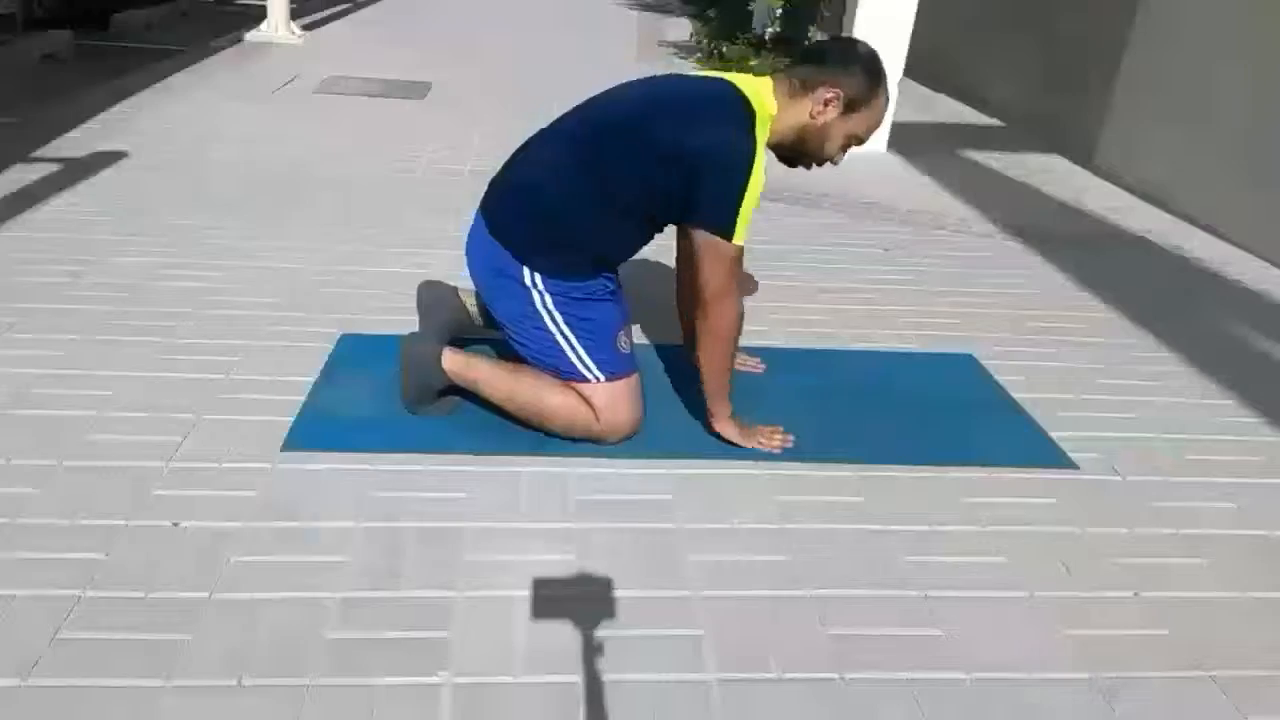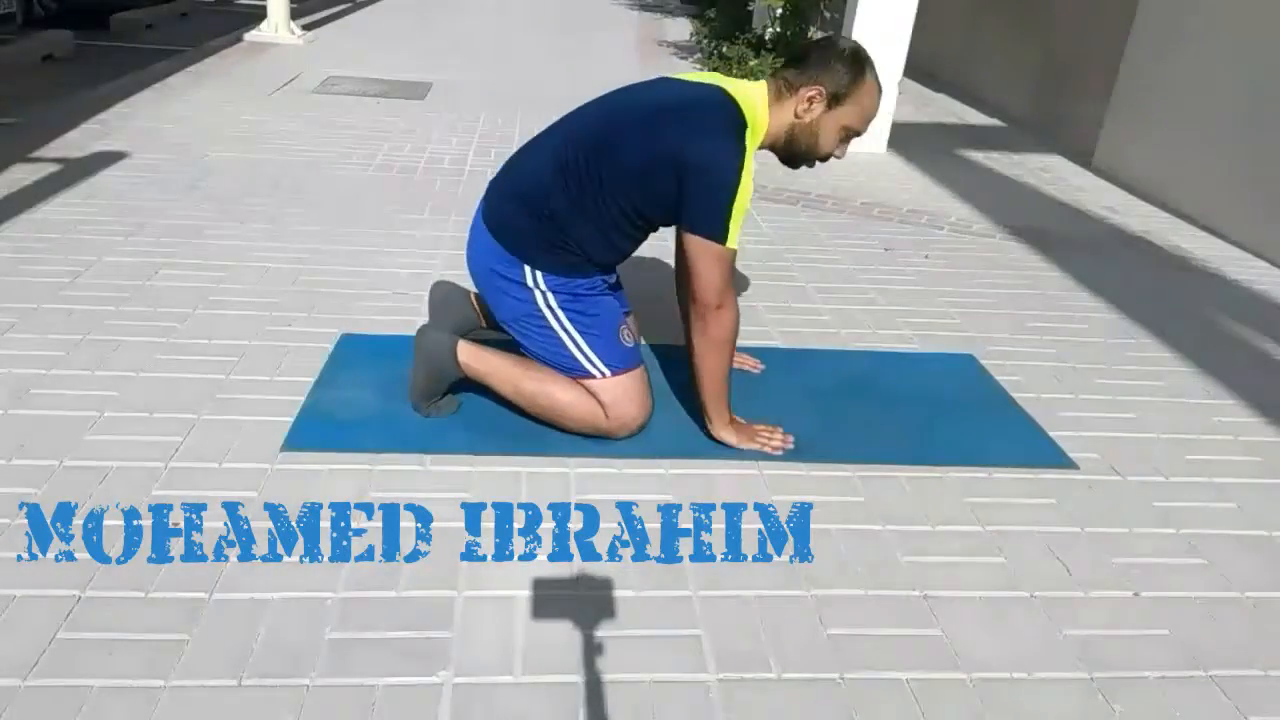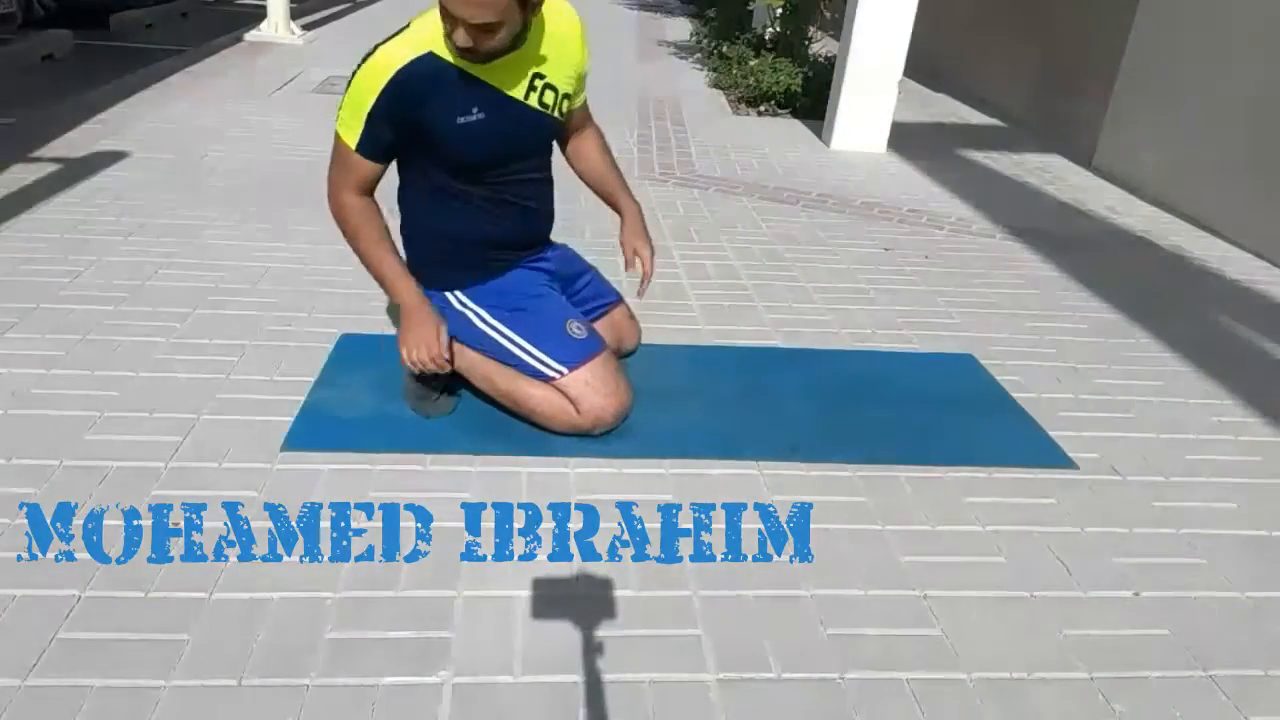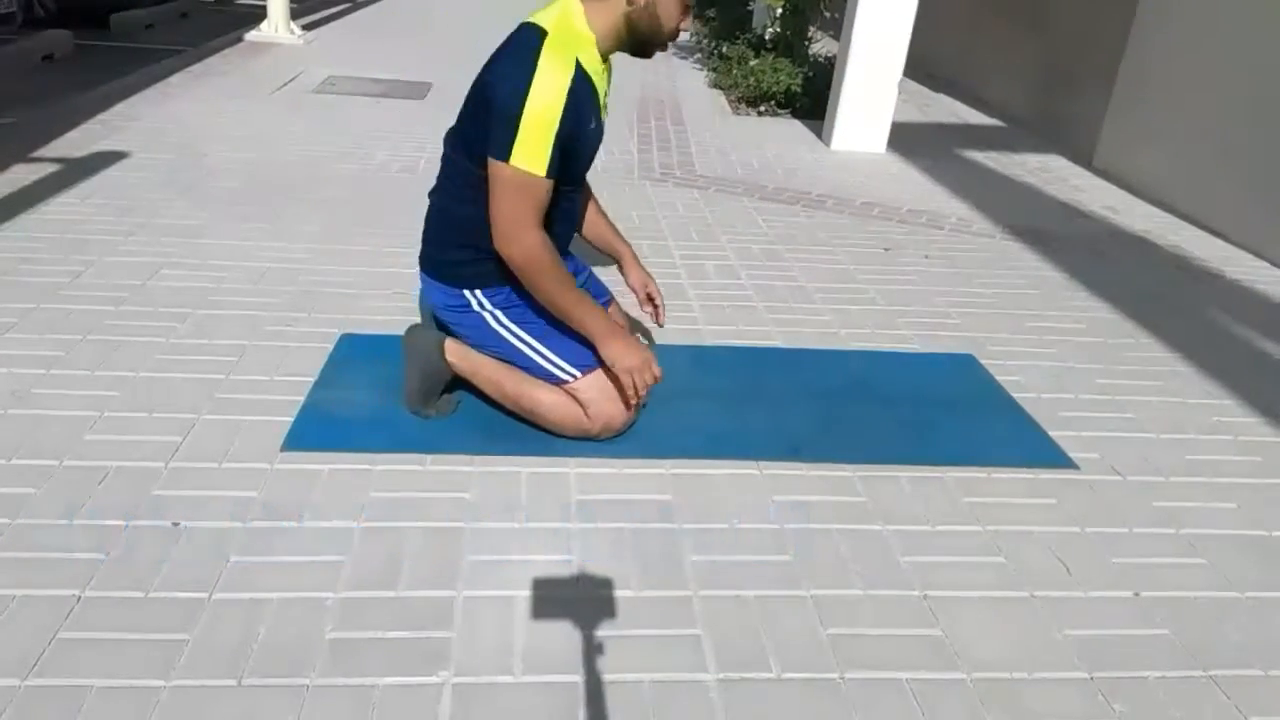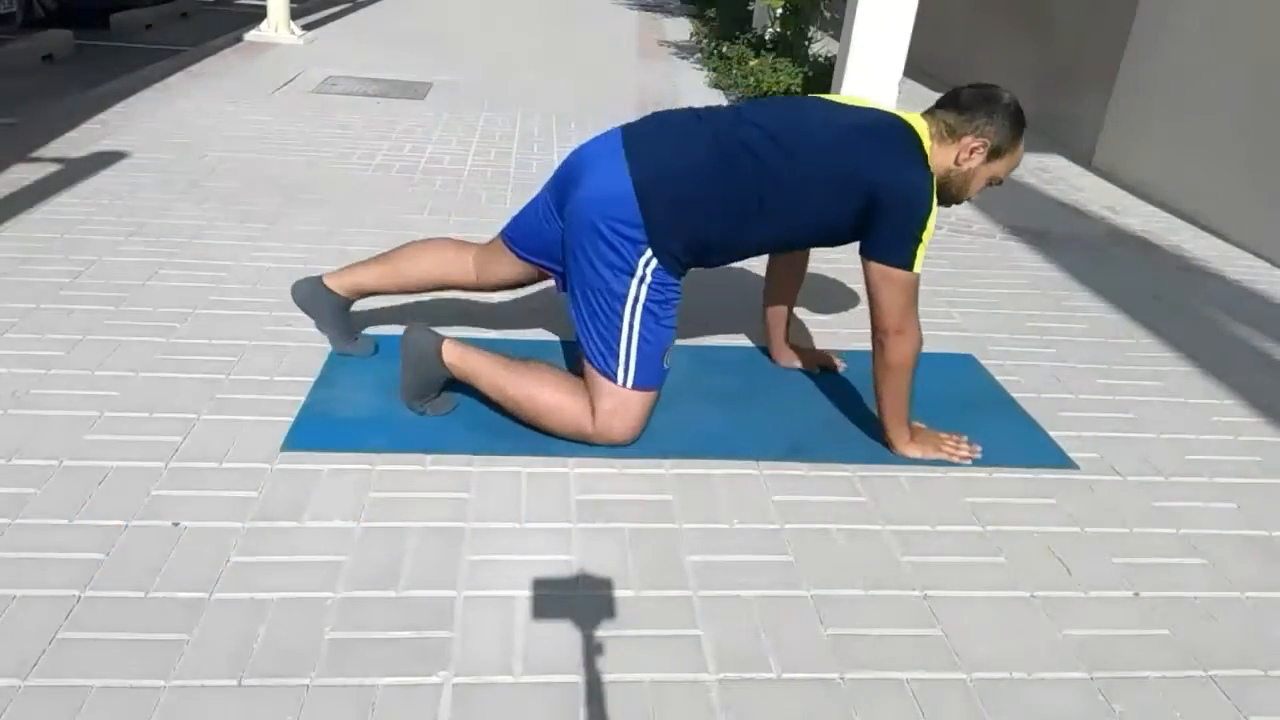
dt=1s
person 1, frame 1
left shoulder: (726, 98)
right shoulder: (734, 143)
left elbow: (695, 251)
right elbow: (717, 297)
left wrist: (704, 348)
right wrist: (721, 415)
left hip: (526, 230)
right hip: (532, 258)
left knee: (615, 351)
right knee: (616, 416)
left ankle: (462, 308)
right ankle: (446, 362)
person 1, frame 2
left shoulder: (720, 105)
right shoulder: (720, 149)
left elbow: (692, 247)
right elbow: (713, 302)
left wrist: (704, 347)
right wrist: (720, 421)
left hip: (524, 226)
right hip: (527, 257)
left knee: (622, 344)
right knee: (624, 409)
left ankle: (476, 308)
right ankle: (458, 353)
person 1, frame 3
right shoulder: (395, 72)
right elbow: (349, 193)
left wrist: (629, 212)
right wrist: (414, 304)
left hip: (537, 252)
right hip: (469, 278)
left knee: (623, 335)
right knee: (605, 405)
left ankle: (469, 338)
right ankle: (442, 351)
person 1, frame 4
left shoulder: (586, 51)
right shoulder: (547, 66)
right elbow: (516, 236)
left wrist: (627, 258)
right wrist: (609, 340)
right hip: (481, 278)
left knee: (619, 335)
right knee: (611, 409)
left ankle: (456, 322)
right ankle: (452, 351)
person 1, frame 5
left shoulder: (865, 130)
right shoulder: (907, 181)
left elbow: (790, 235)
right elbow: (896, 331)
left wrist: (780, 347)
right wrist: (902, 436)
left hip: (611, 161)
right hip: (635, 226)
left knee: (487, 262)
right knee: (613, 420)
left ankle: (331, 289)
right ankle: (447, 356)
